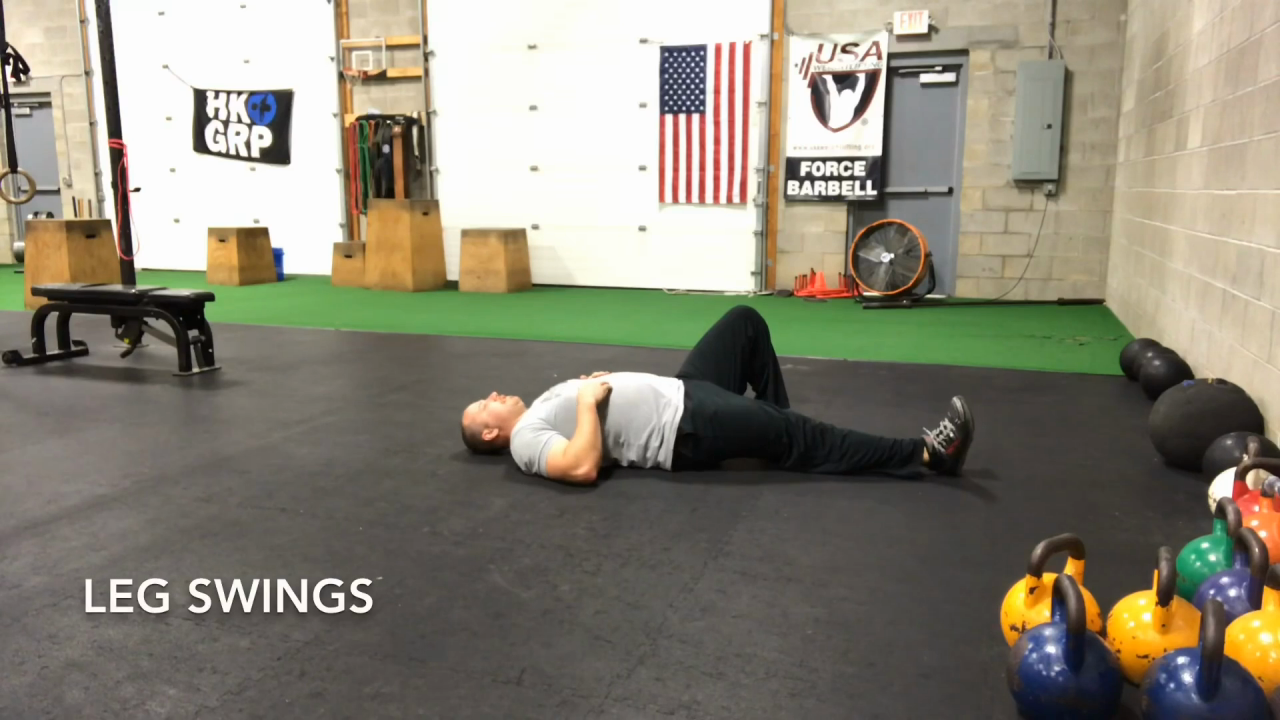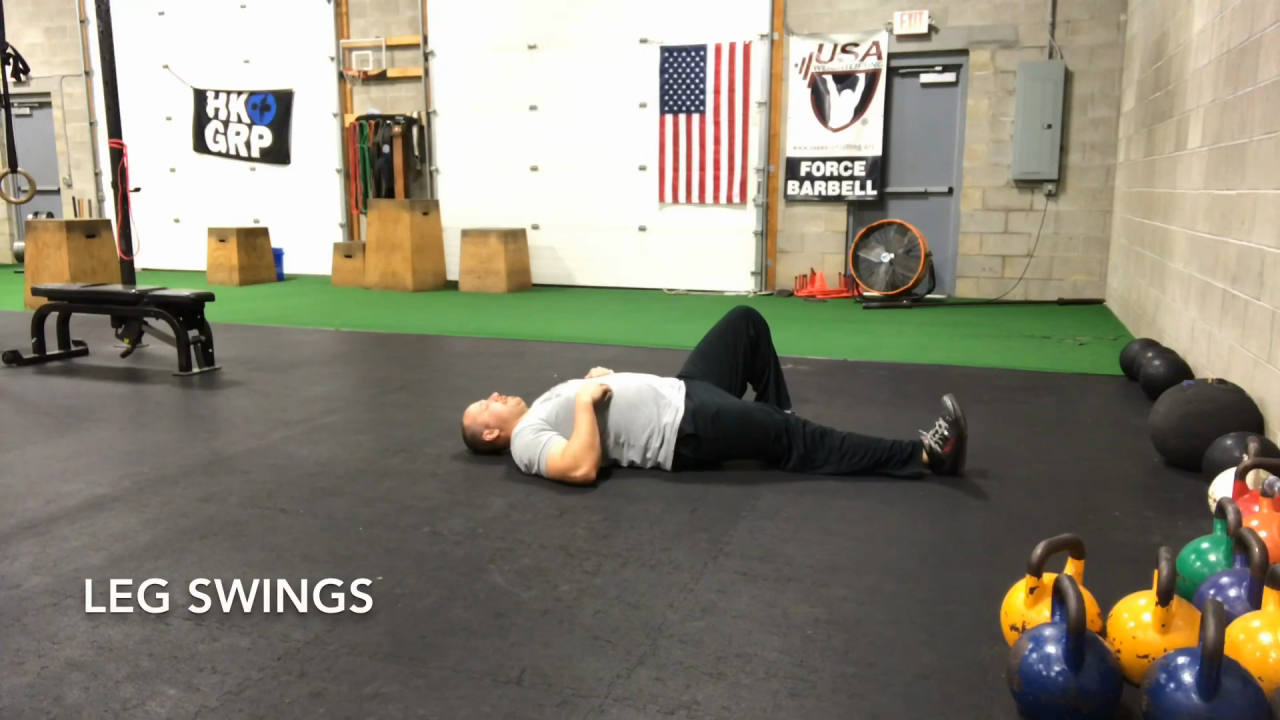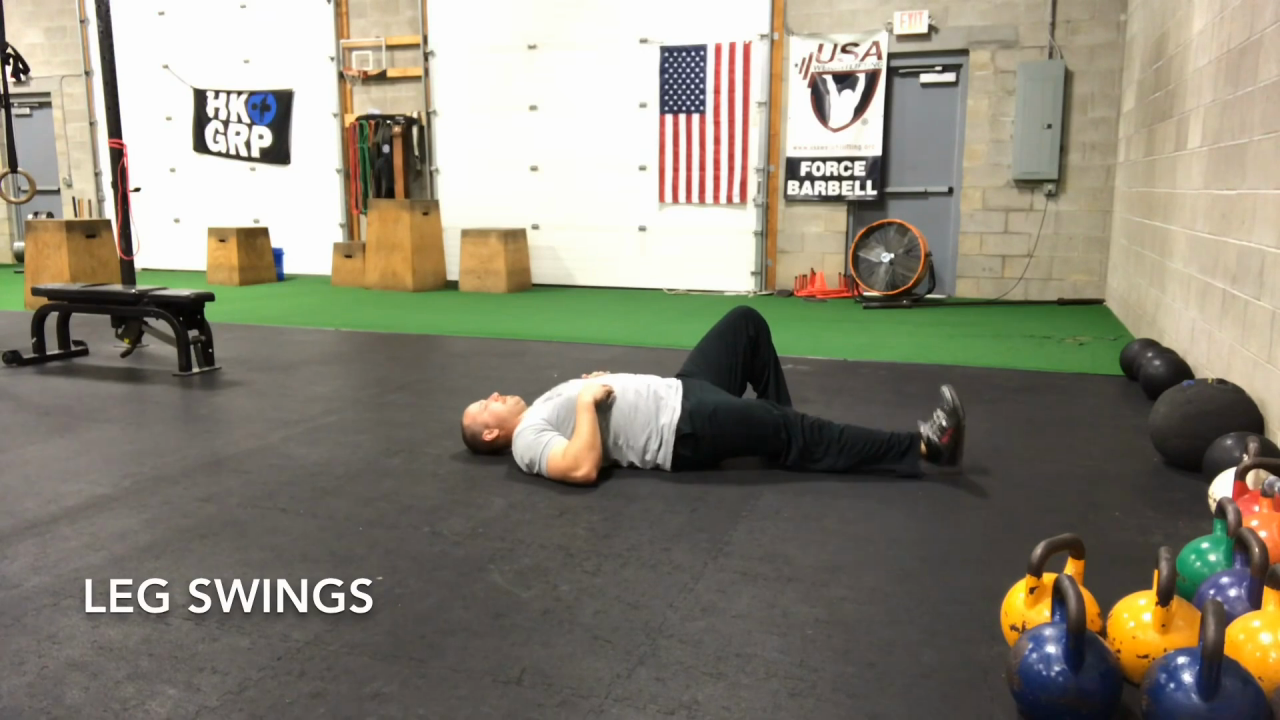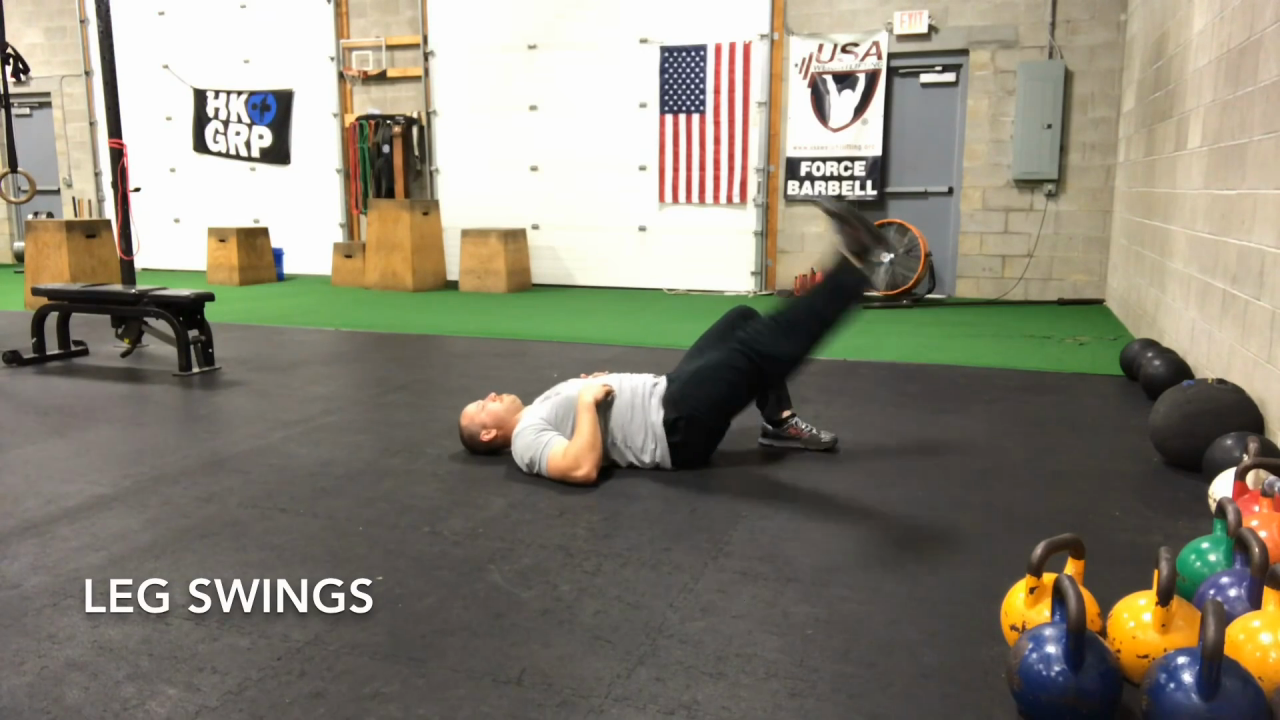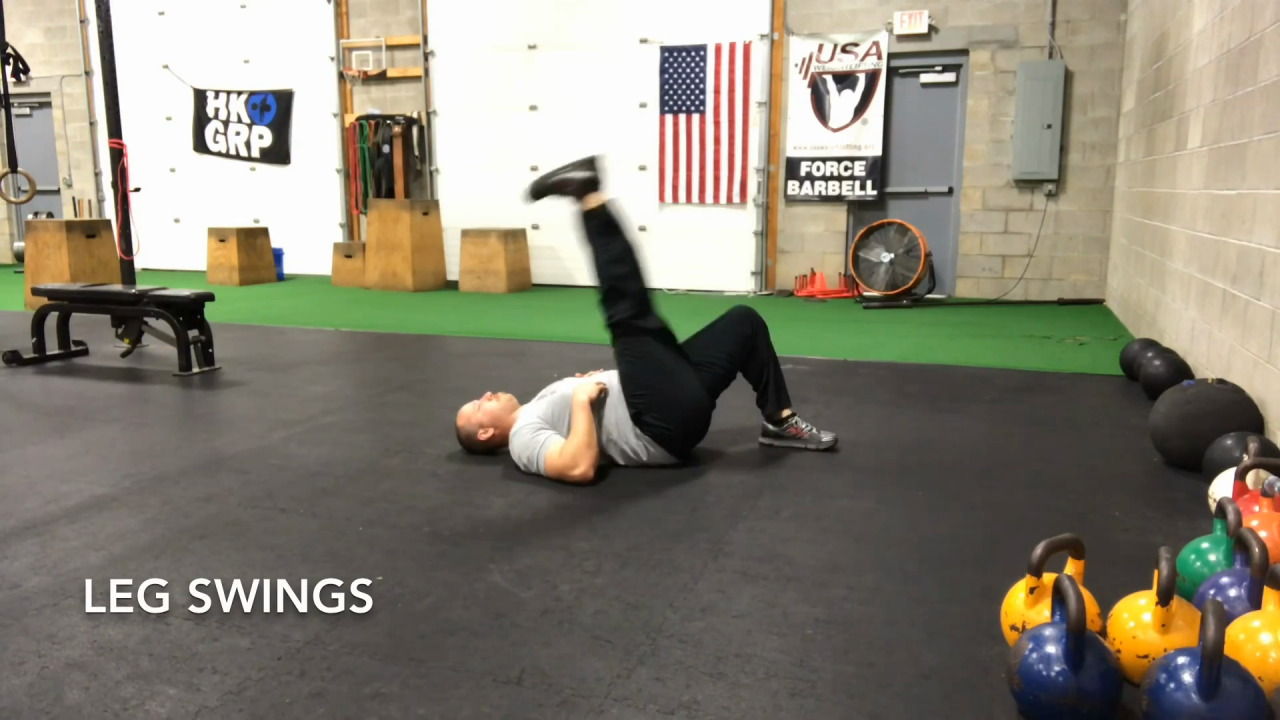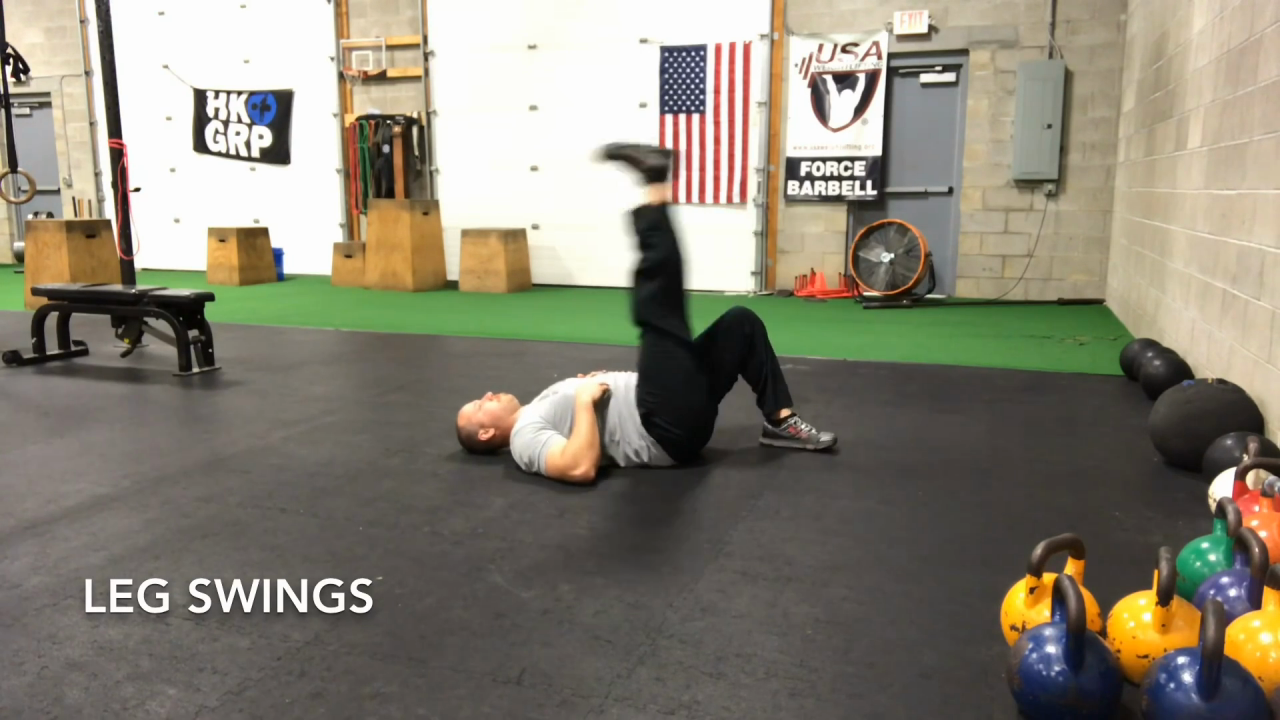
dt=0.4s
person 1, frame 1
left shoulder: (541, 409)
right shoulder: (526, 441)
right elbow: (584, 468)
left wrist: (594, 383)
right wrist: (588, 401)
left hip: (681, 393)
right hip: (685, 432)
left knee: (745, 322)
right knee: (796, 438)
left ankle: (775, 419)
right ankle: (925, 454)
person 1, frame 2
left shoulder: (543, 407)
right shoulder: (527, 440)
right elbow: (582, 468)
left wrist: (596, 379)
right wrist: (585, 400)
left hip: (682, 392)
right hip: (686, 433)
left knee: (745, 322)
right knee: (797, 441)
left ankle: (777, 415)
right ankle: (925, 454)
person 1, frame 3
left shoulder: (543, 408)
right shoulder: (528, 440)
right elbow: (583, 469)
left wrist: (596, 381)
right wrist: (587, 400)
left hip: (681, 393)
right hip: (685, 432)
left knee: (746, 322)
right knee: (793, 435)
left ankle: (778, 413)
right ankle: (922, 447)
person 1, frame 4
left shoulder: (539, 409)
right shoulder: (527, 440)
right elbow: (583, 468)
left wrist: (591, 384)
right wrist: (588, 401)
left hip: (661, 392)
right hip: (676, 429)
left knee: (744, 322)
right knee: (751, 348)
left ankle: (782, 424)
right ankle: (850, 262)
person 1, frame 5
left shoulder: (536, 411)
right shoulder: (524, 438)
right elbow: (581, 468)
left wrist: (590, 383)
right wrist: (583, 400)
left hip: (672, 403)
right hip: (668, 423)
left knee: (743, 321)
right knee: (630, 313)
left ankle: (780, 421)
person 1, frame 6
left shoulder: (537, 411)
right shoulder: (526, 439)
right elbow: (582, 467)
left wrist: (591, 383)
right wrist: (585, 400)
left hip: (678, 413)
right hip: (674, 426)
left knee: (741, 322)
right knee: (657, 309)
left ankle: (781, 421)
